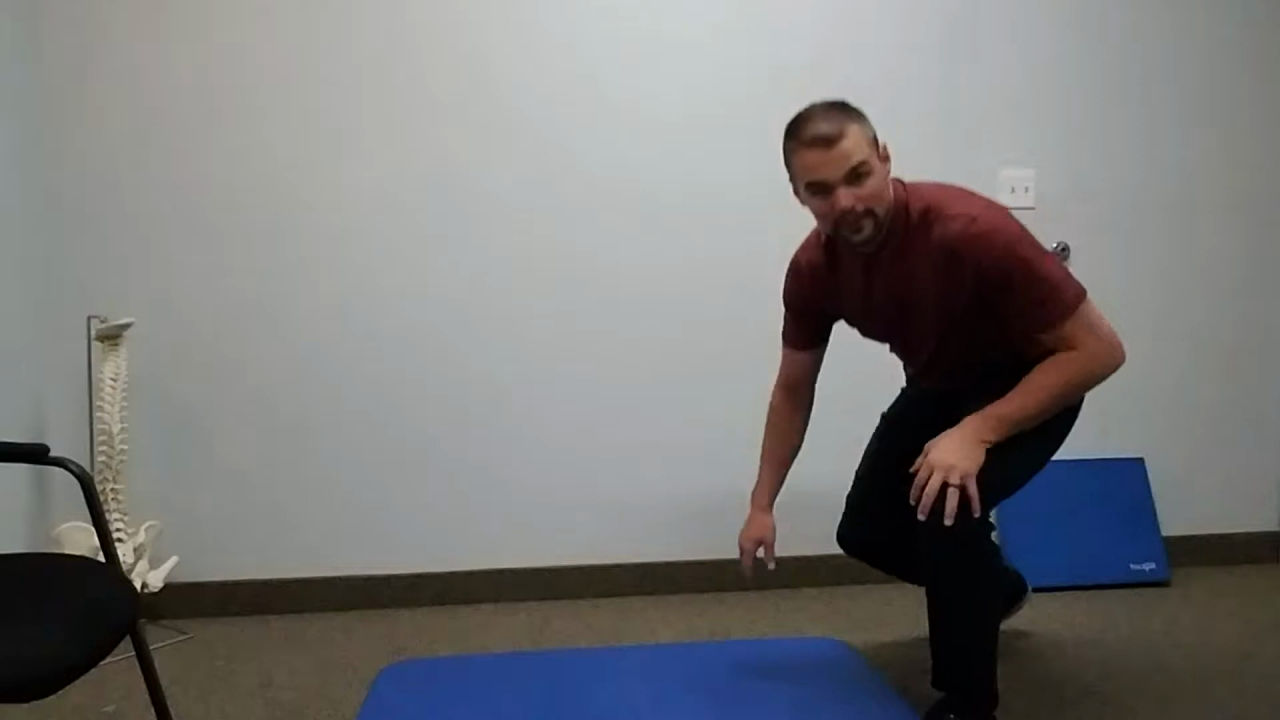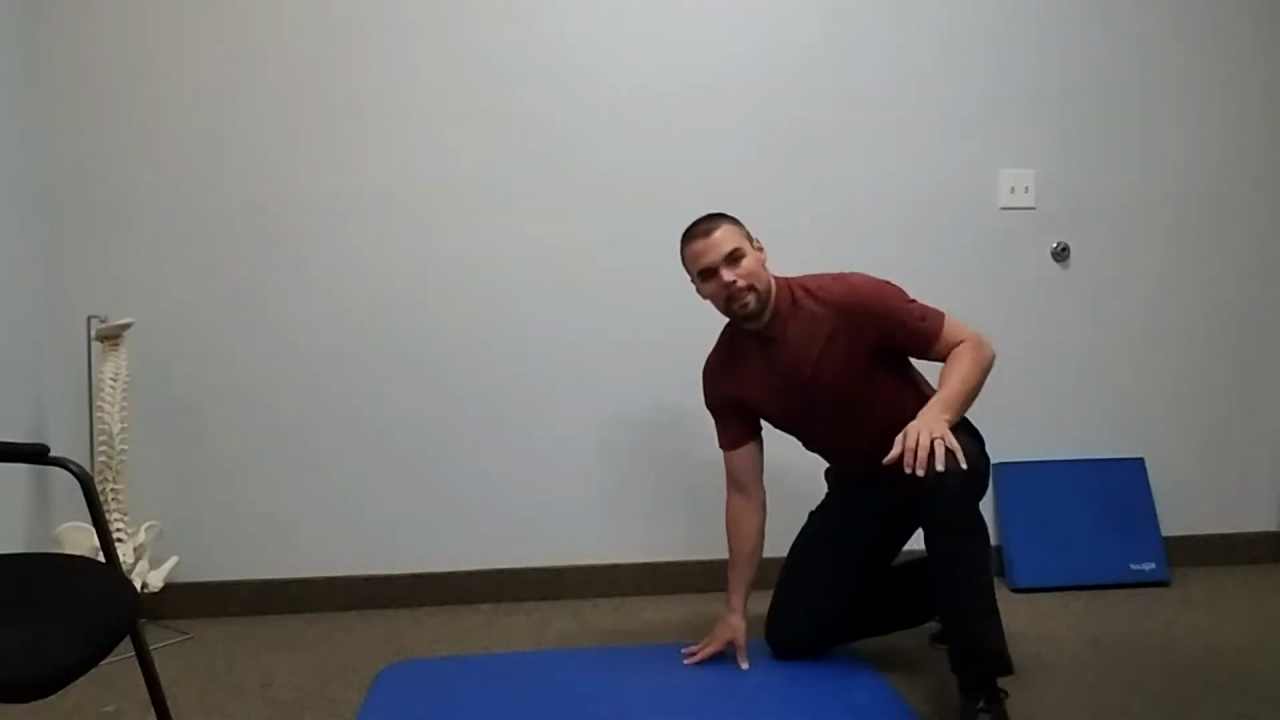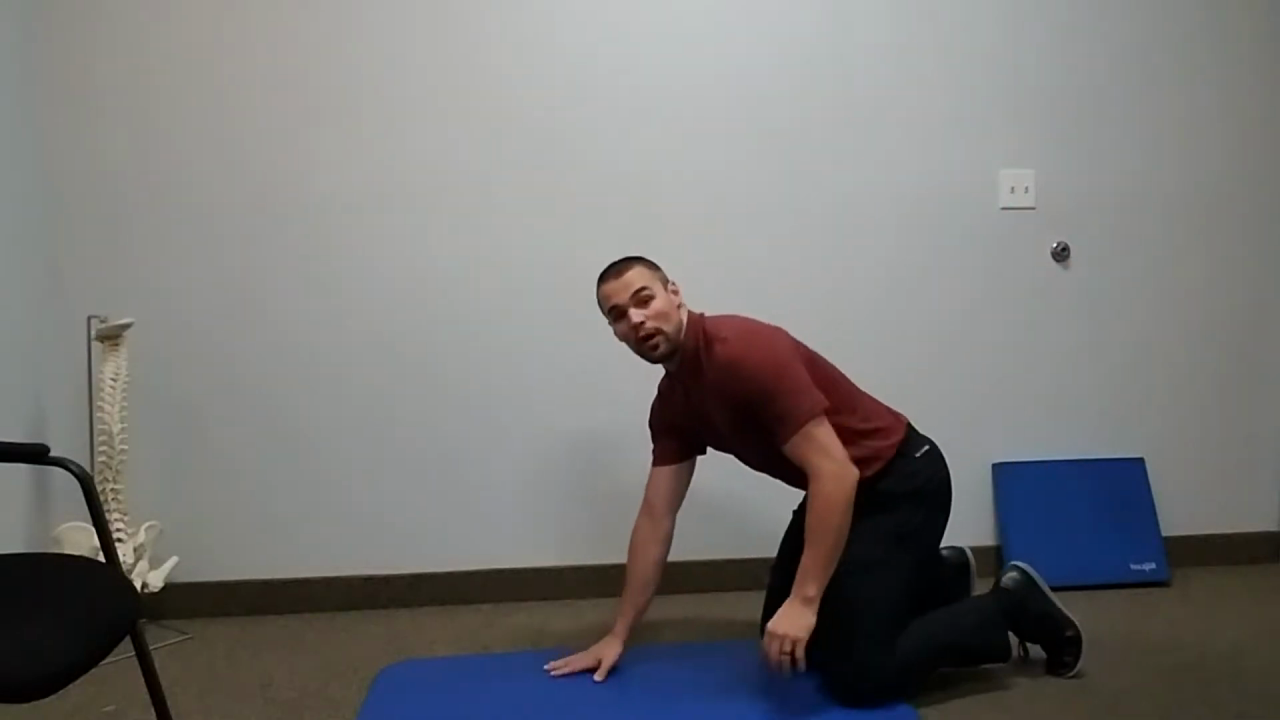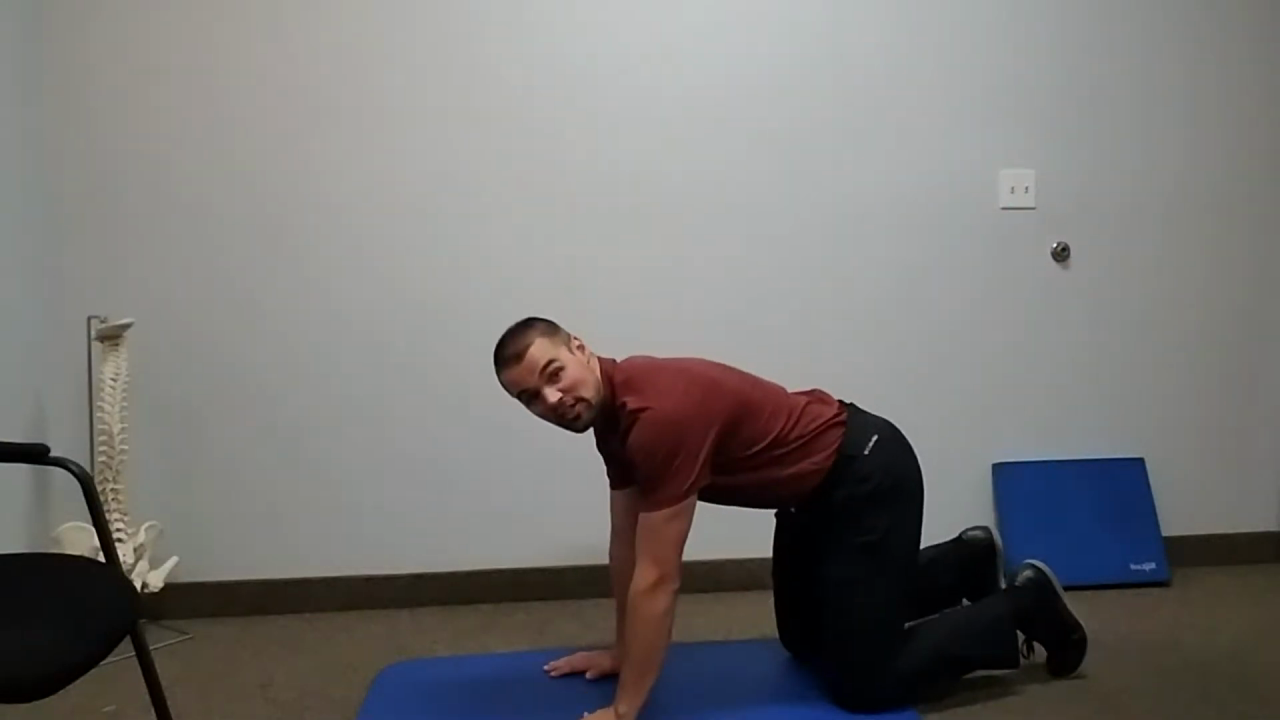
dt=0.7s
person 1, frame 1
left shoulder: (971, 232)
right shoulder: (813, 268)
left elbow: (1098, 350)
right elbow: (794, 390)
left wrist: (976, 434)
right wrist: (762, 504)
left hip: (1028, 388)
right hip: (936, 390)
left knee: (945, 510)
right knee: (866, 532)
right ankle: (993, 587)
person 1, frame 2
left shoulder: (846, 299)
right shoulder: (722, 371)
left elbow: (973, 347)
right elbow: (745, 490)
left wrist: (936, 414)
right wrist: (734, 610)
left hip: (926, 453)
right hip: (852, 479)
left knee: (934, 478)
right knee: (791, 635)
right ankle: (933, 587)
person 1, frame 3
left shoulder: (747, 353)
right shoulder: (672, 403)
left elbow: (834, 472)
right elbow: (655, 519)
left wrist: (803, 604)
right wrist: (617, 636)
left hip: (901, 484)
right hip: (836, 493)
left knee: (859, 676)
right knee: (782, 638)
left ankle: (1010, 606)
right ankle: (937, 578)
person 1, frame 4
left shoulder: (659, 416)
right shoulder: (611, 411)
left elbow: (656, 581)
right elbow: (626, 544)
right wrist: (621, 651)
left hip: (867, 475)
right hip: (814, 484)
right knee: (805, 639)
left ankle: (1023, 606)
right ankle: (966, 563)
